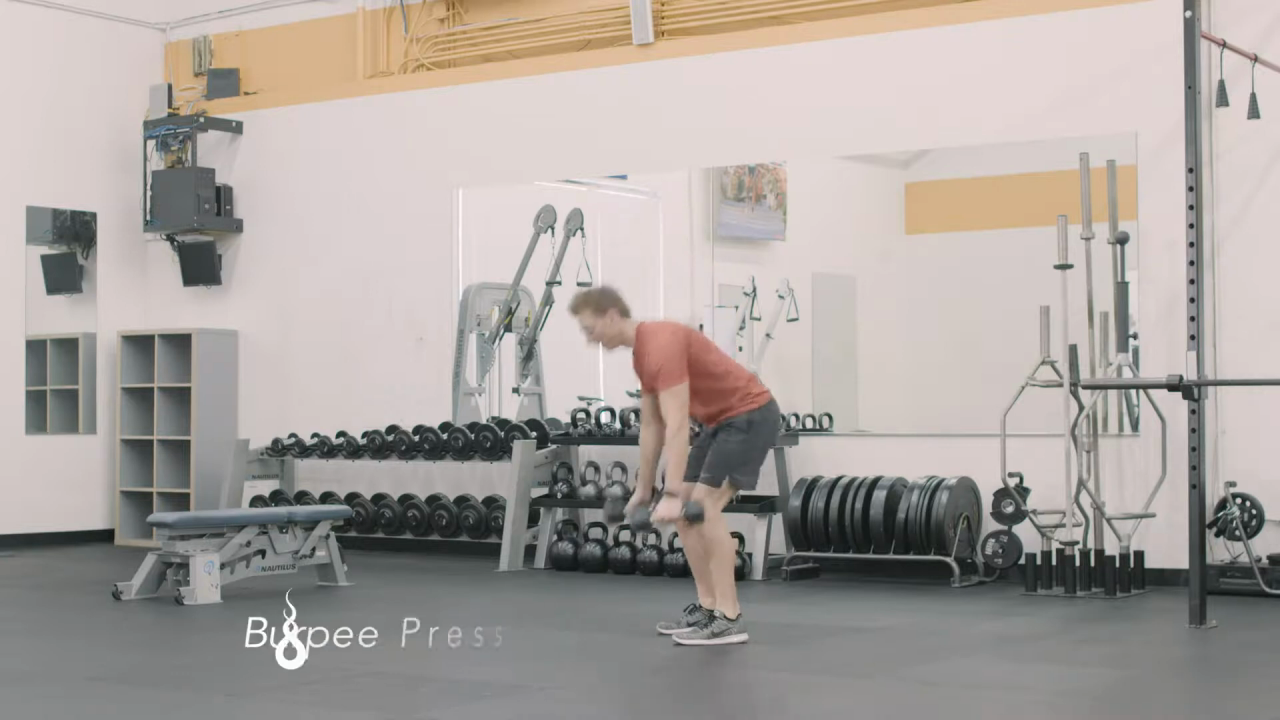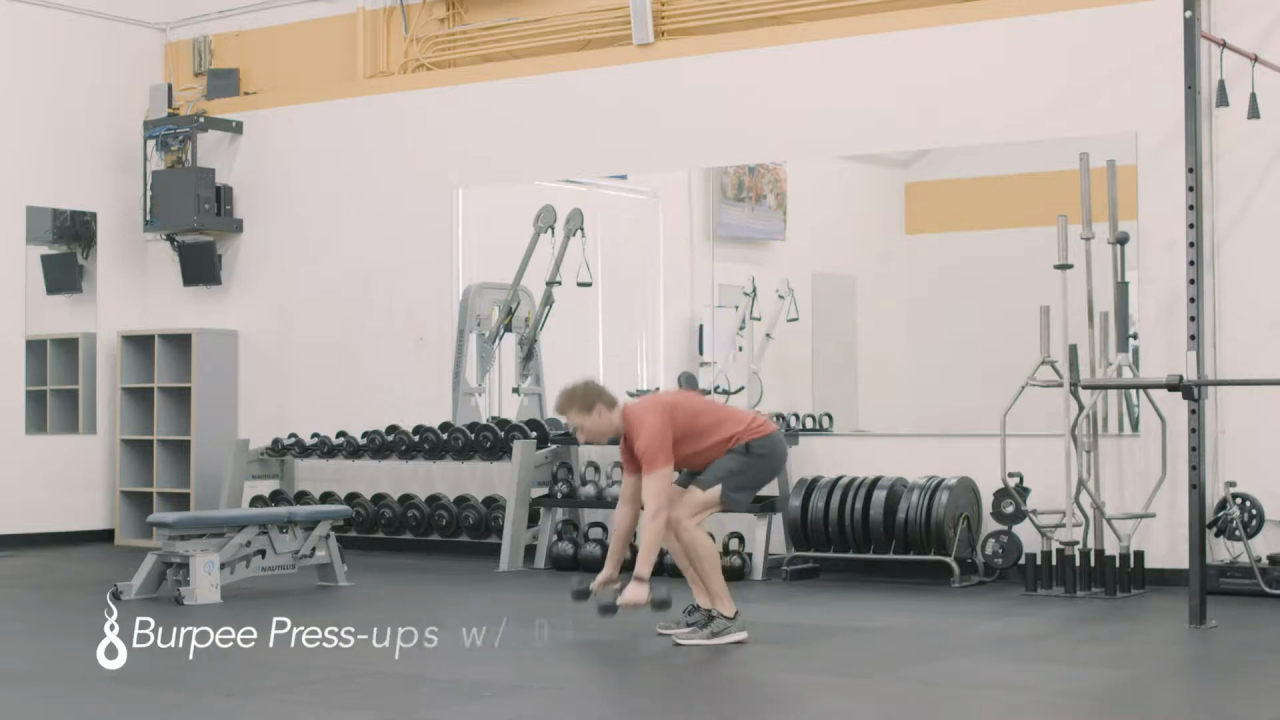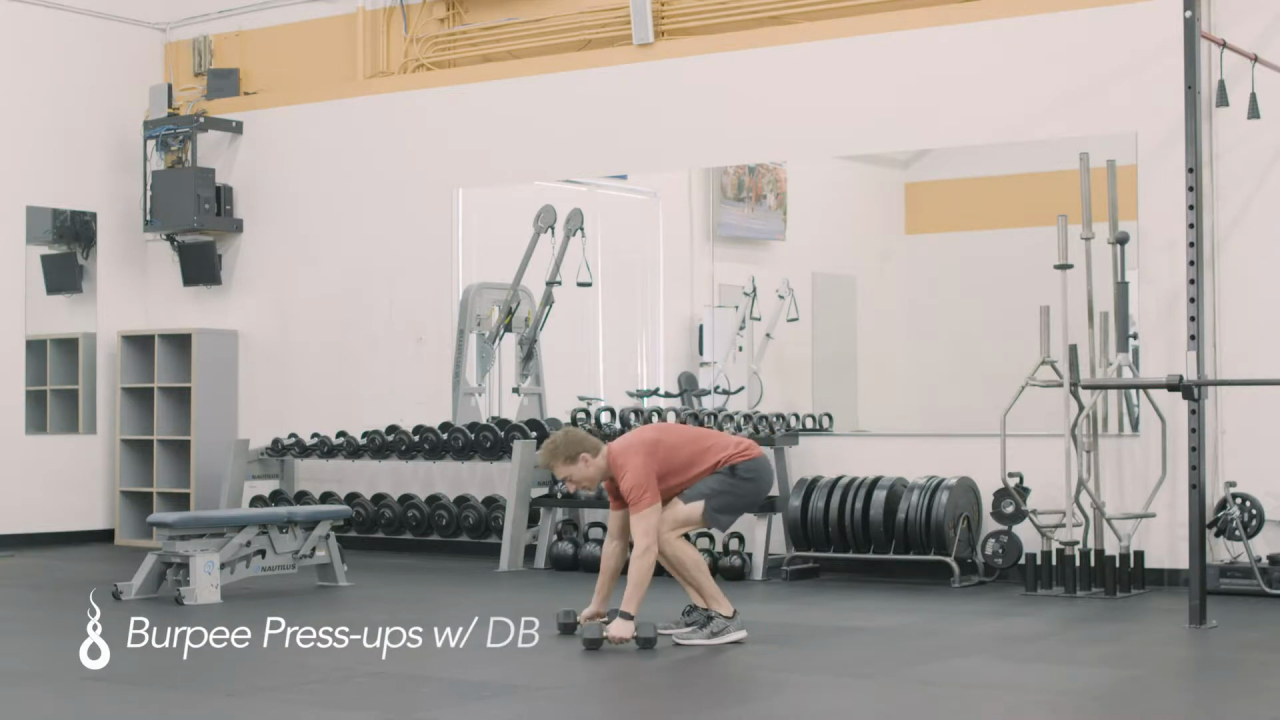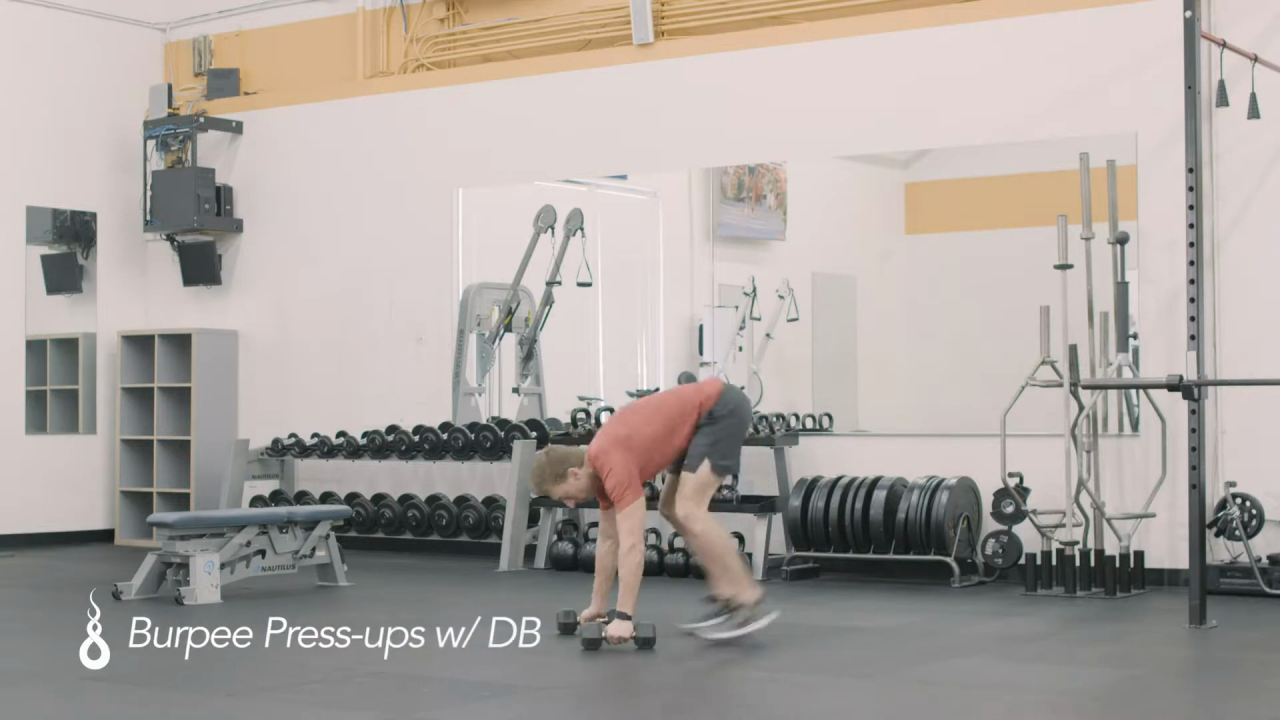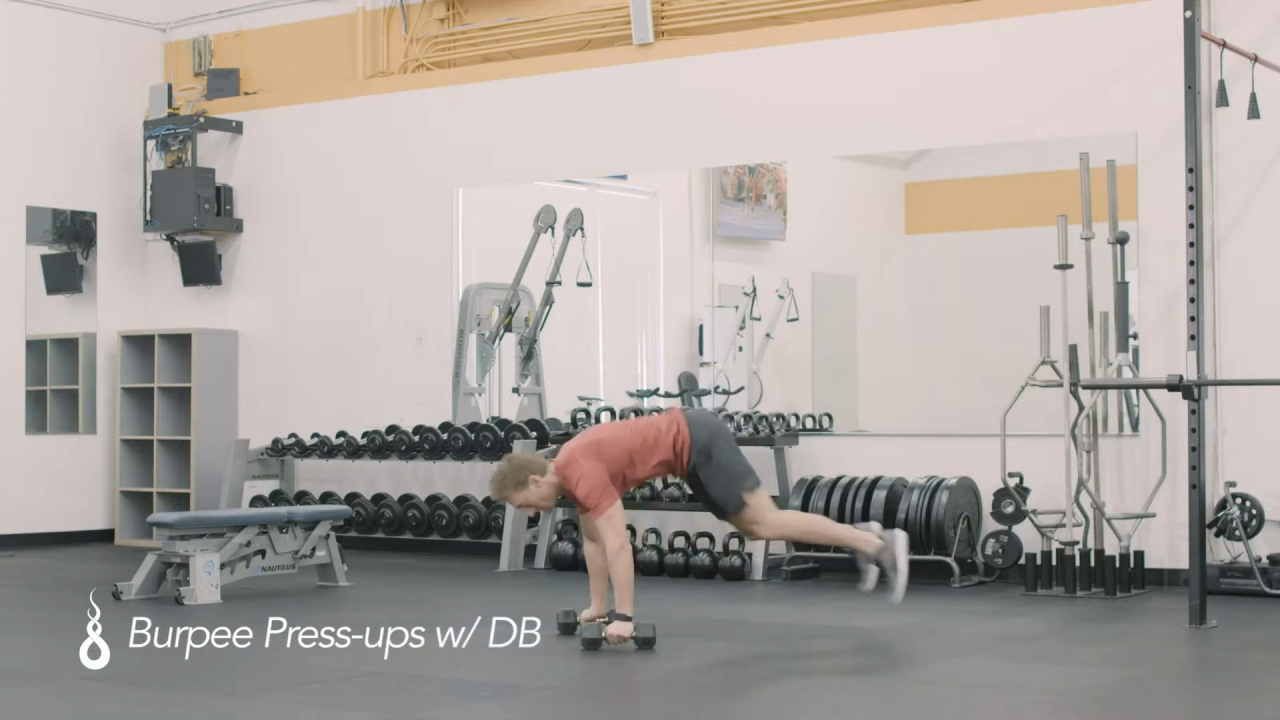
dt=0.2s
person 1, frame 1
left shoulder: (661, 345)
right shoulder: (642, 351)
left elbow: (676, 428)
right elbow: (651, 427)
left wrist: (671, 497)
right wrist: (643, 488)
left hip: (750, 417)
right hip: (725, 419)
left knee: (702, 507)
right knee: (686, 505)
left ankle: (728, 619)
right ankle: (707, 608)
person 1, frame 2
left shoulder: (648, 426)
right shoulder: (630, 429)
left elbow: (654, 510)
right elbow: (627, 507)
left wrist: (639, 580)
right wrist: (611, 568)
left hip: (759, 447)
right hip: (746, 447)
left knee: (679, 516)
right knee: (670, 514)
left ankle: (726, 617)
right ankle: (706, 607)
person 1, frame 3
left shoulder: (633, 468)
right shoulder: (615, 465)
left elbow: (645, 548)
right elbow: (615, 541)
left wrist: (626, 617)
right wrist: (598, 603)
left hip: (746, 470)
right hip: (735, 467)
left knee: (662, 530)
right knee: (652, 531)
left ankle: (724, 616)
right ankle: (703, 609)
person 1, frame 4
left shoulder: (614, 465)
right shoulder: (592, 468)
left elbow: (631, 543)
right elbow: (609, 537)
left wrist: (624, 616)
right wrist: (596, 605)
left hip: (723, 409)
right hip: (704, 415)
left knee: (687, 511)
right knee: (672, 509)
left ankle: (749, 603)
right ankle: (726, 598)
person 1, frame 5
left shoulder: (582, 475)
right shoulder: (571, 472)
left elbow: (619, 545)
right elbow: (593, 541)
left wrist: (623, 618)
right wrist: (597, 604)
left hip: (696, 438)
right hip: (686, 445)
left knee: (764, 519)
right knee: (752, 524)
left ankle: (878, 545)
right ankle: (863, 536)
